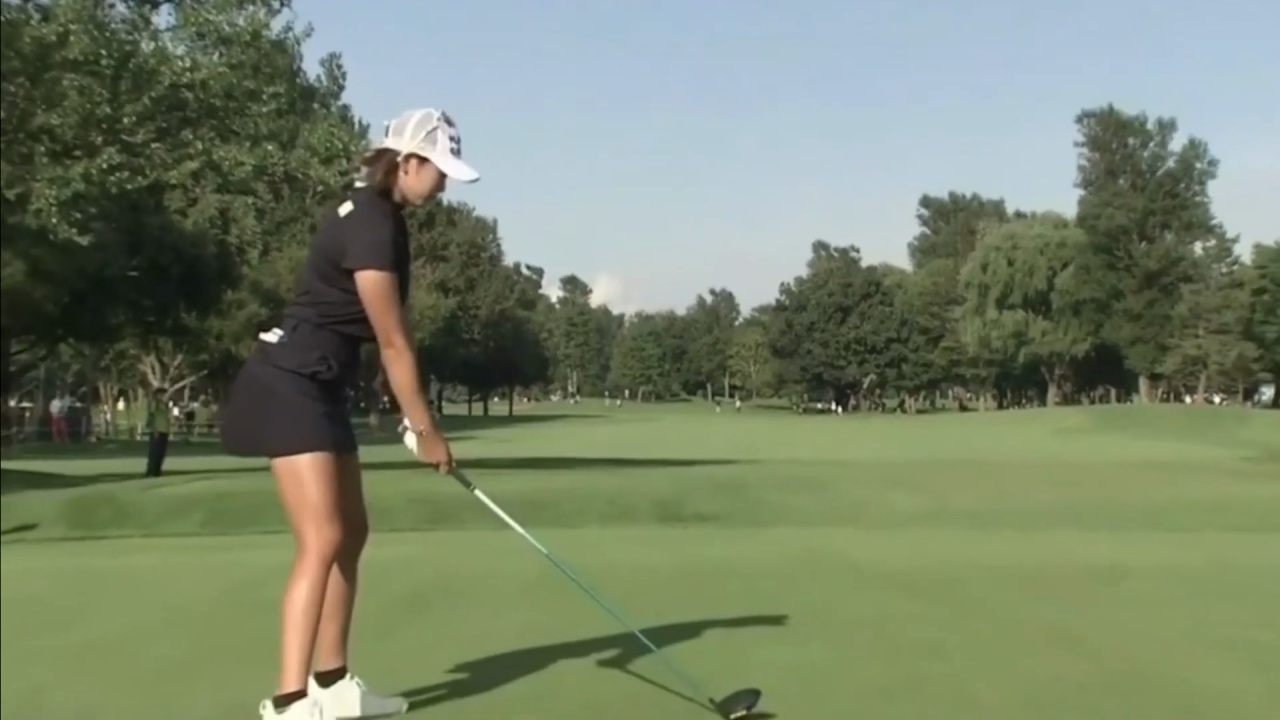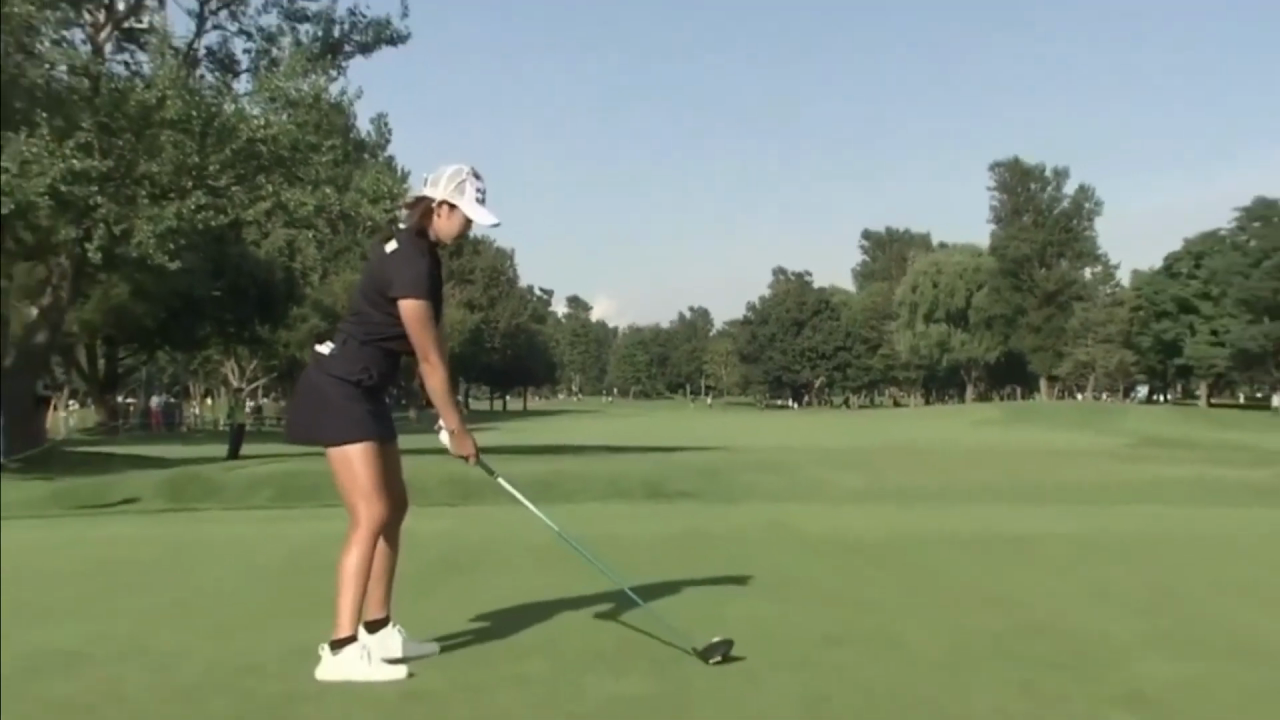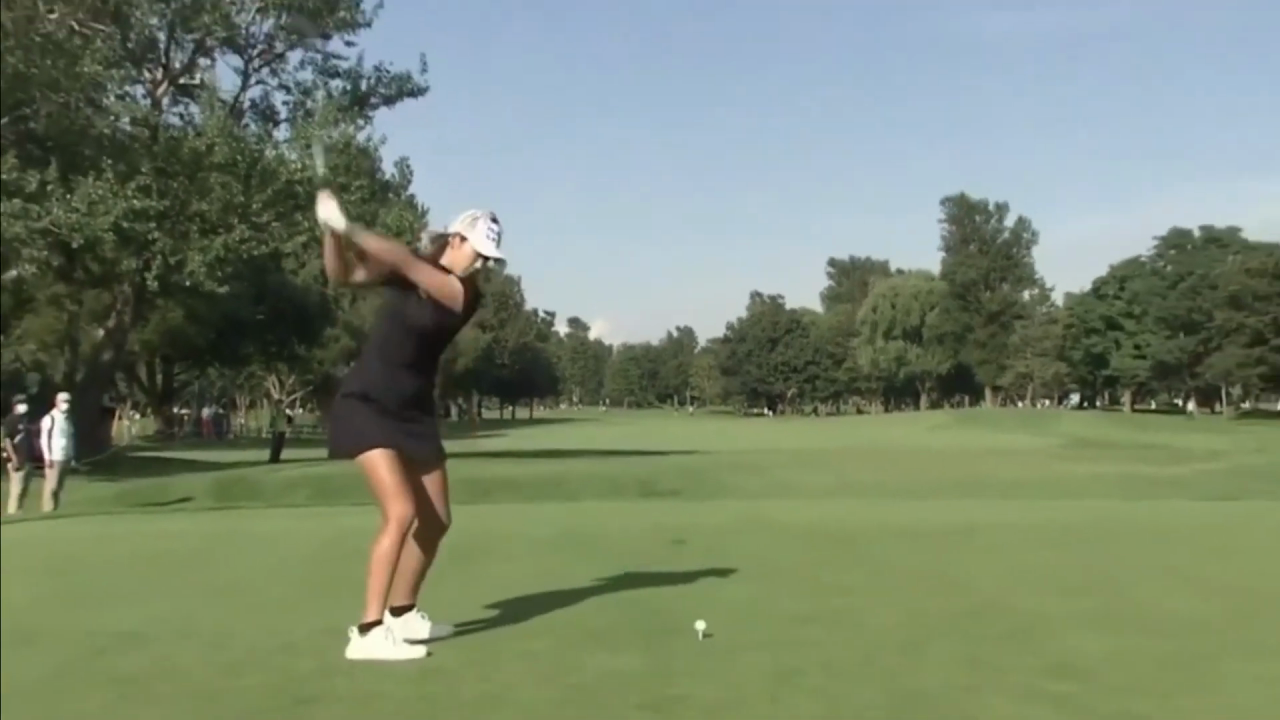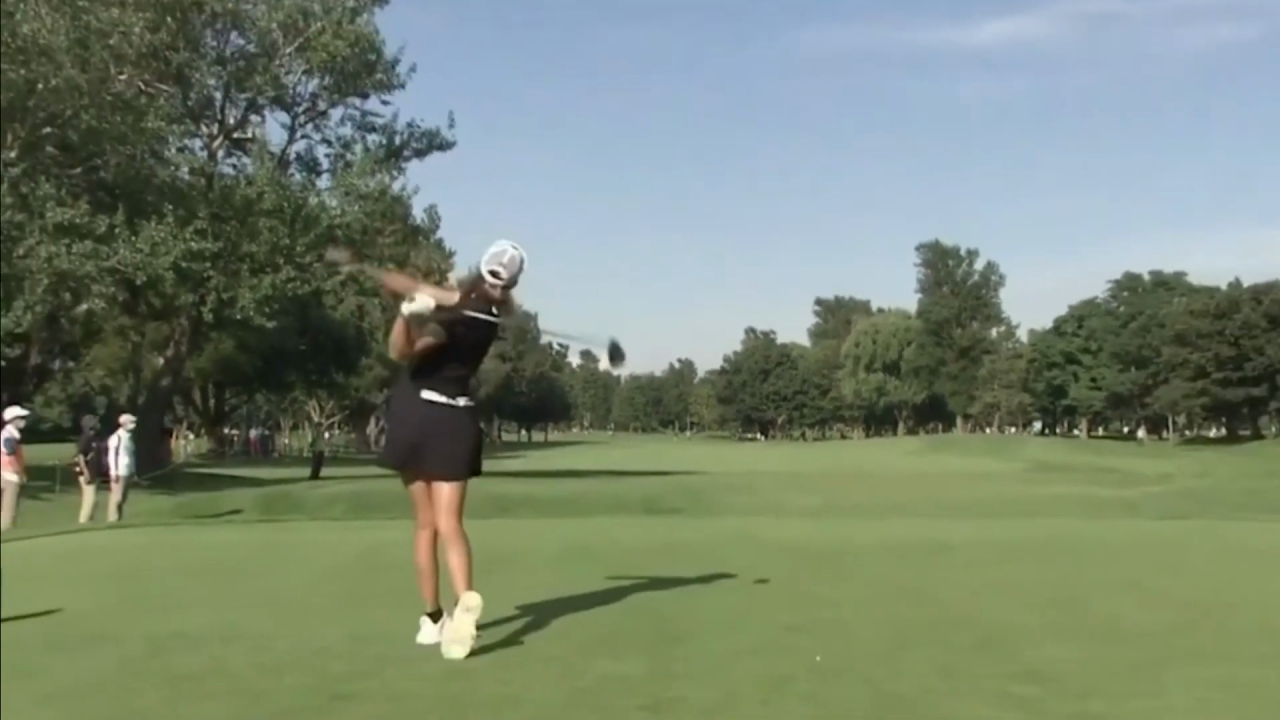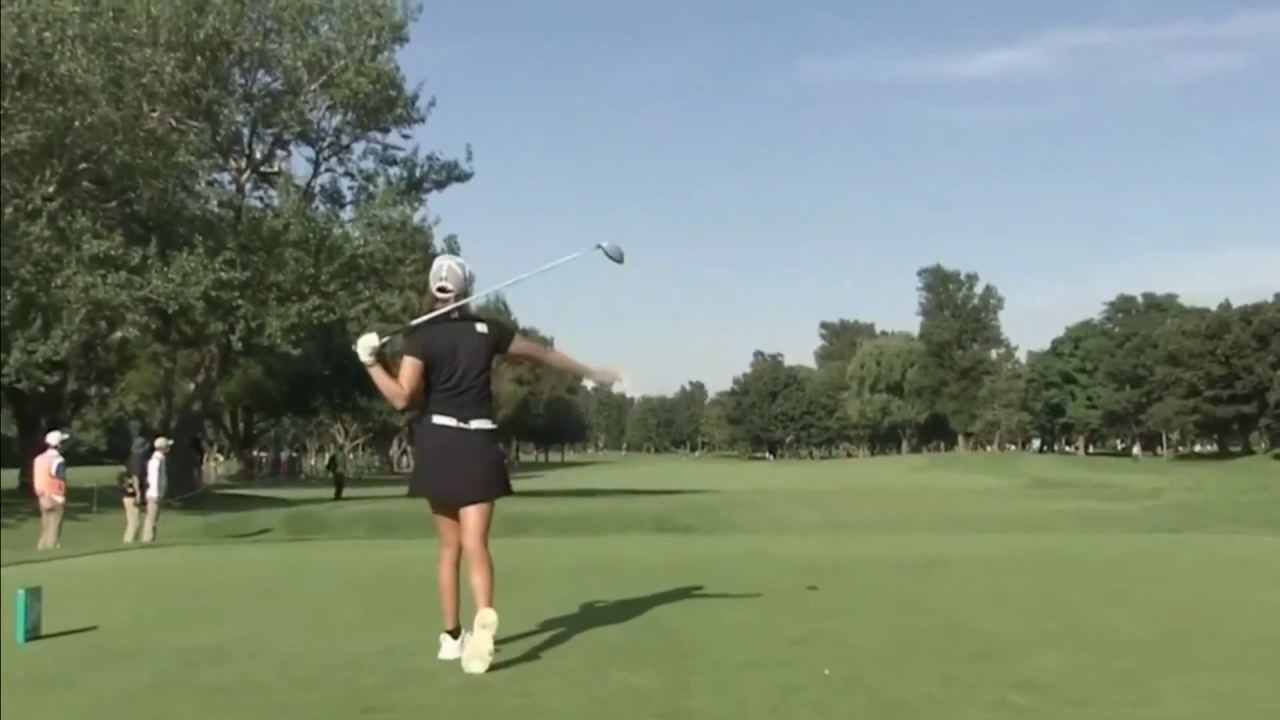
dt=1s
person 1, frame 1
left shoulder: (379, 216)
right shoulder: (371, 226)
left elbow: (391, 335)
right elbow: (393, 343)
left wrist: (416, 419)
right wrist: (426, 430)
left hip: (318, 386)
right hip: (290, 386)
left knee: (350, 532)
right knee: (322, 542)
person 1, frame 2
left shoulder: (419, 252)
right shoulder: (410, 261)
left elbow: (432, 349)
right elbow: (429, 358)
left wrist: (450, 418)
right wrist: (457, 428)
left hip: (363, 390)
right hip: (340, 389)
left knee: (393, 507)
right knee: (371, 516)
left ankle: (377, 631)
right ankle: (341, 650)
person 1, frame 3
left shoulder: (467, 294)
right shoulder: (408, 267)
left elbow: (407, 262)
right elbow: (341, 272)
left wrist: (350, 227)
left hip: (415, 414)
right hip: (365, 405)
left knee: (436, 520)
right knee: (402, 514)
left ankle: (401, 613)
person 1, frame 4
left shoulder: (464, 315)
right shoulder: (488, 309)
left elbow: (400, 352)
right elbow: (427, 293)
left wrist: (408, 313)
right wrist: (371, 270)
left hip: (419, 415)
right hip: (456, 422)
left knee: (425, 525)
right knee: (448, 524)
left ankle: (433, 619)
right ankle: (465, 602)
person 1, frame 5
left shoulder: (421, 336)
right shoulder: (488, 330)
left elbow: (402, 398)
right elbow: (544, 354)
left wrist: (369, 360)
right wrist: (590, 371)
left hip: (437, 443)
right hip: (478, 445)
left knee: (449, 545)
right knee: (475, 544)
left ankle: (452, 635)
right ankle: (484, 617)
